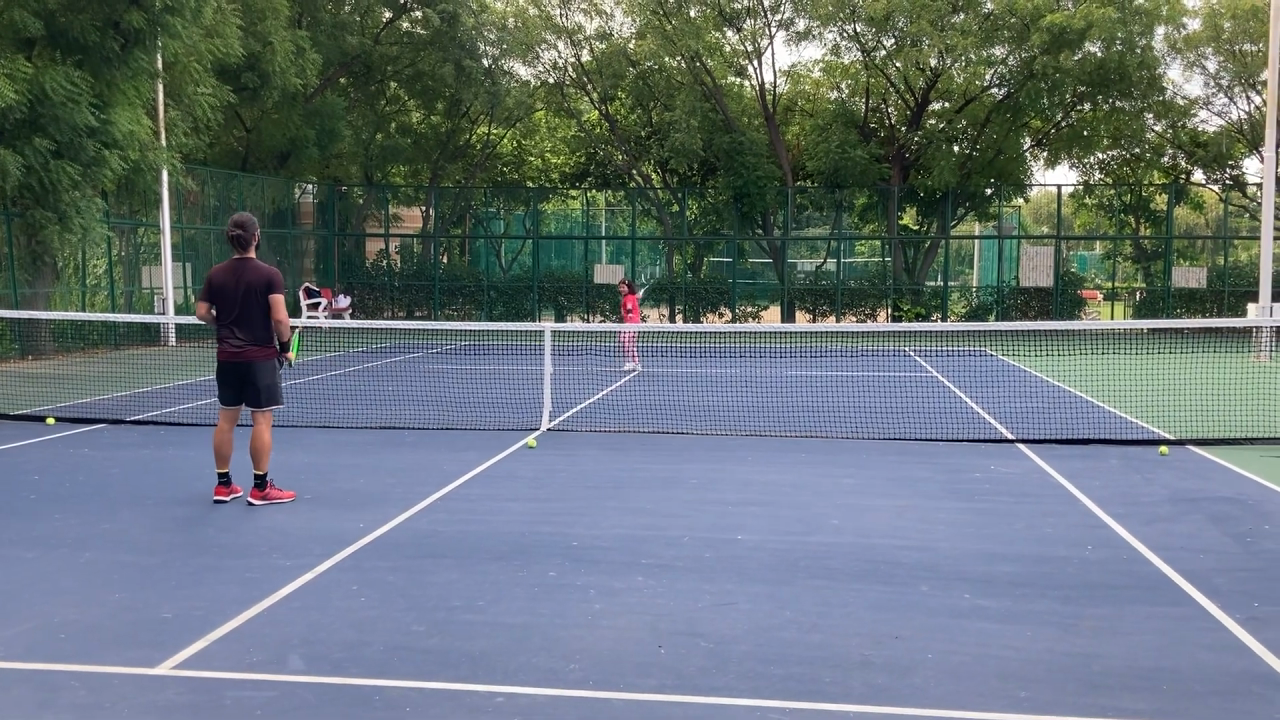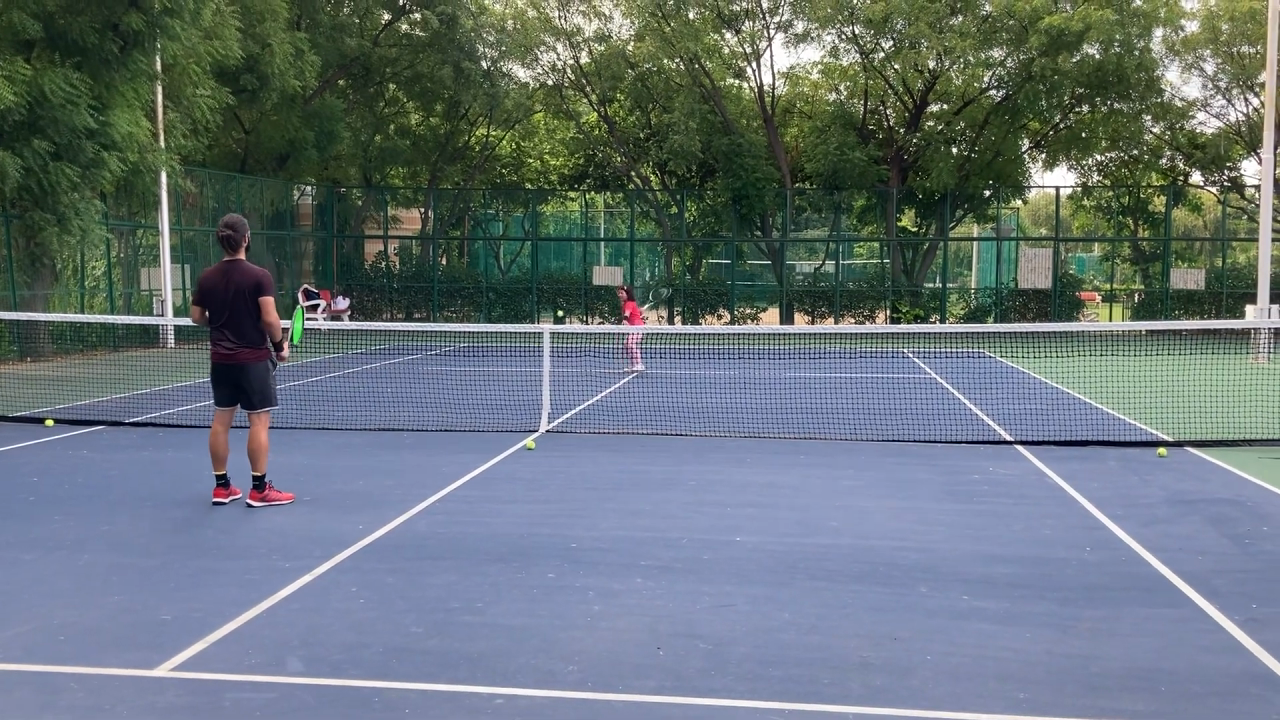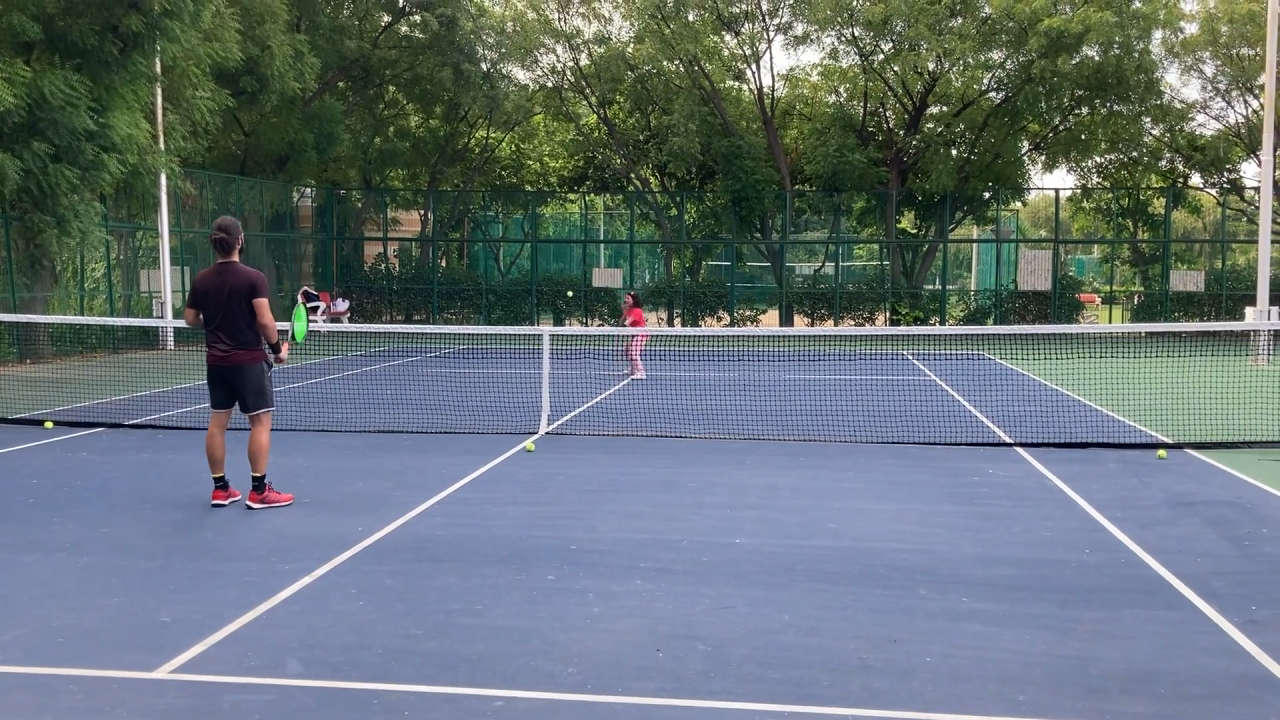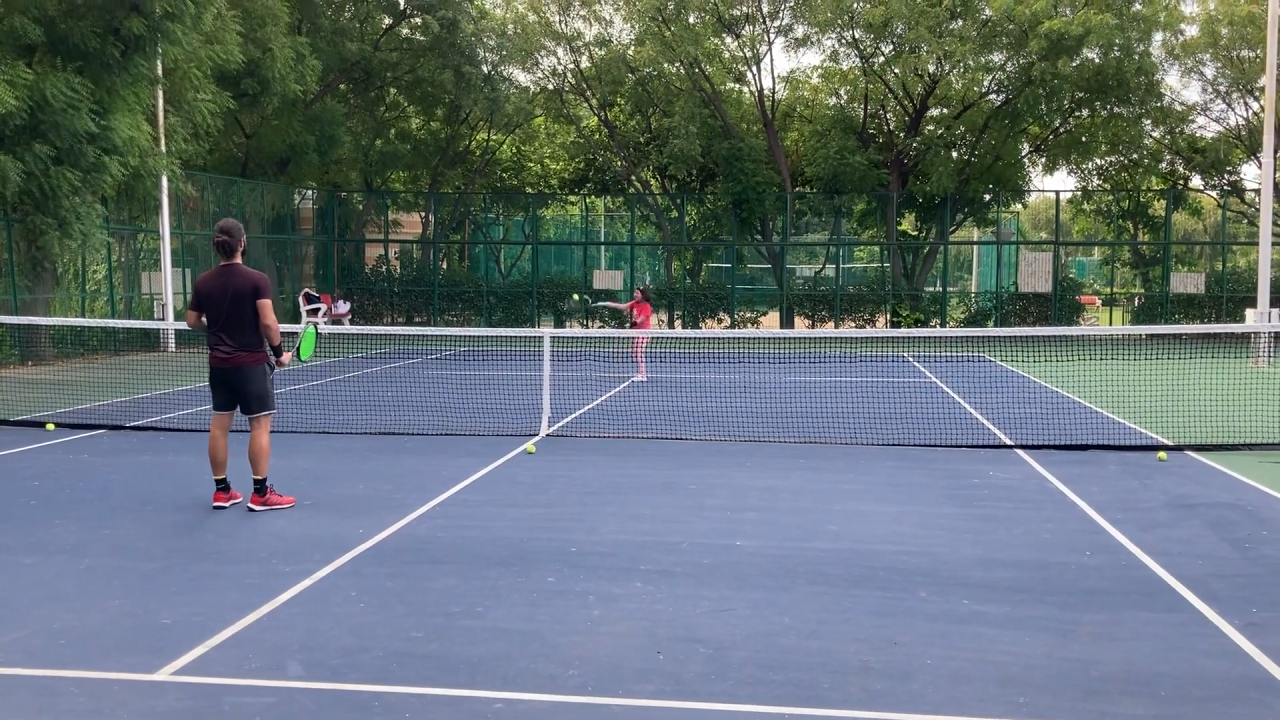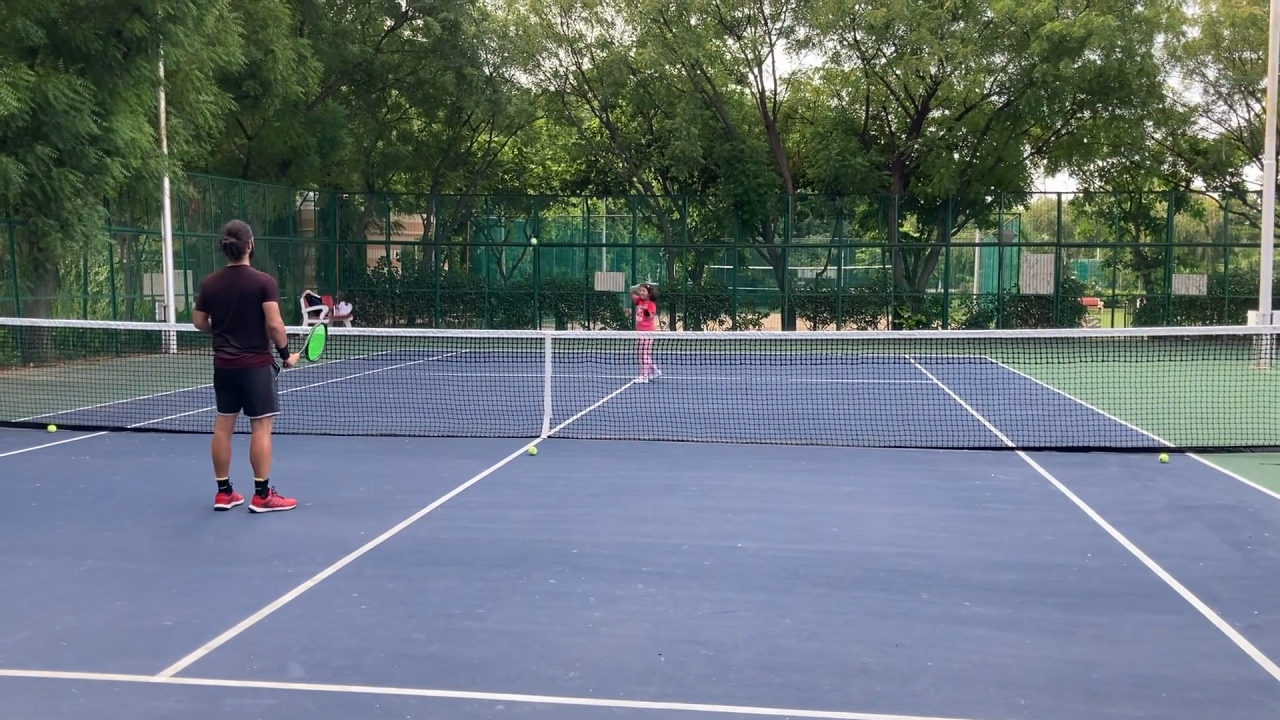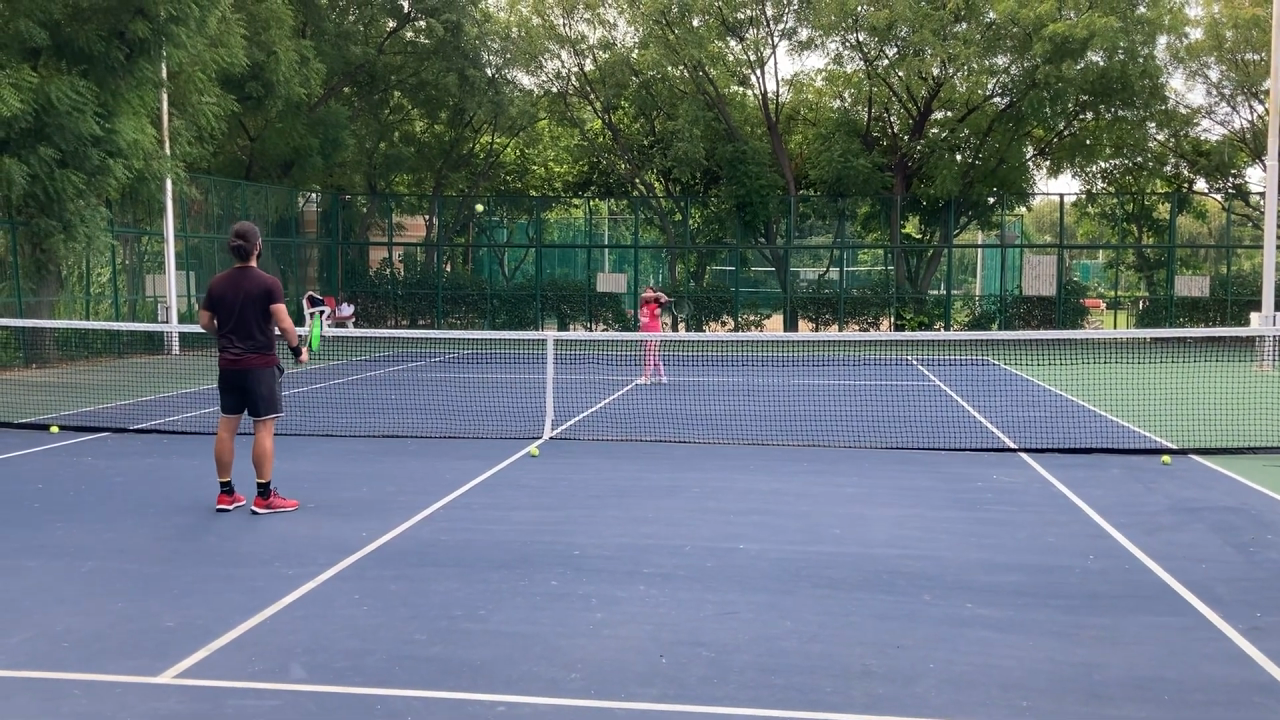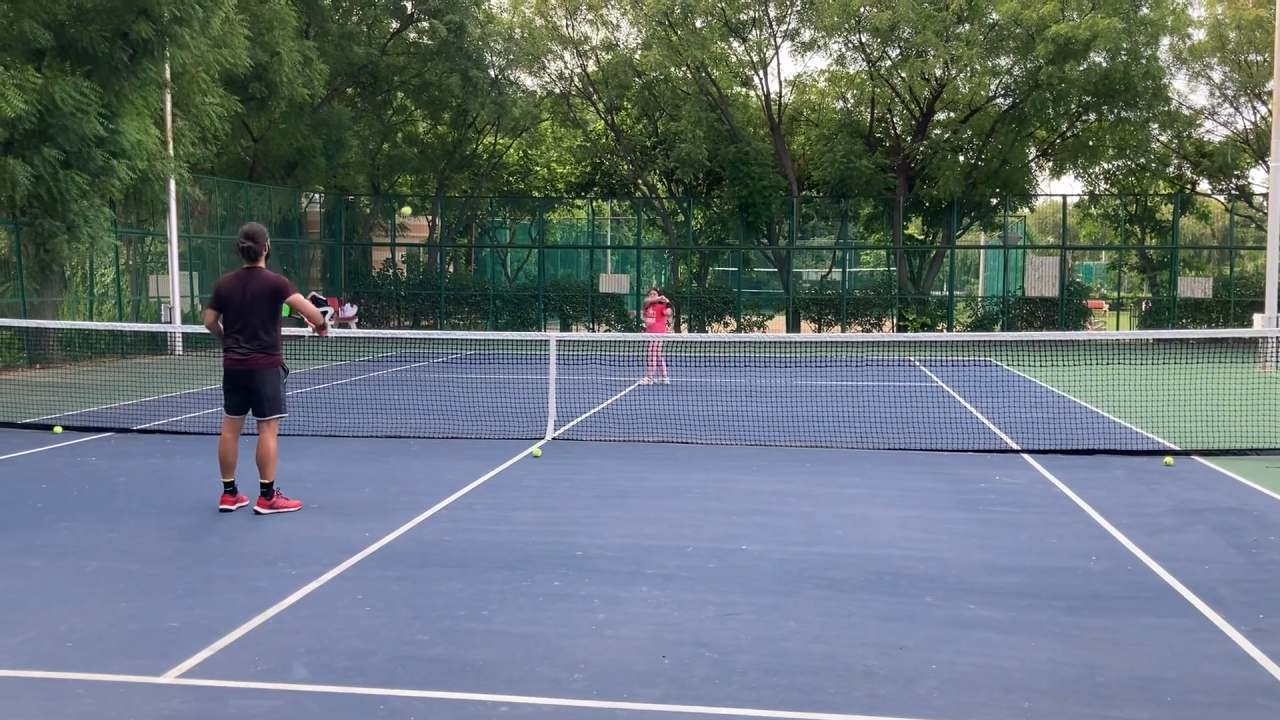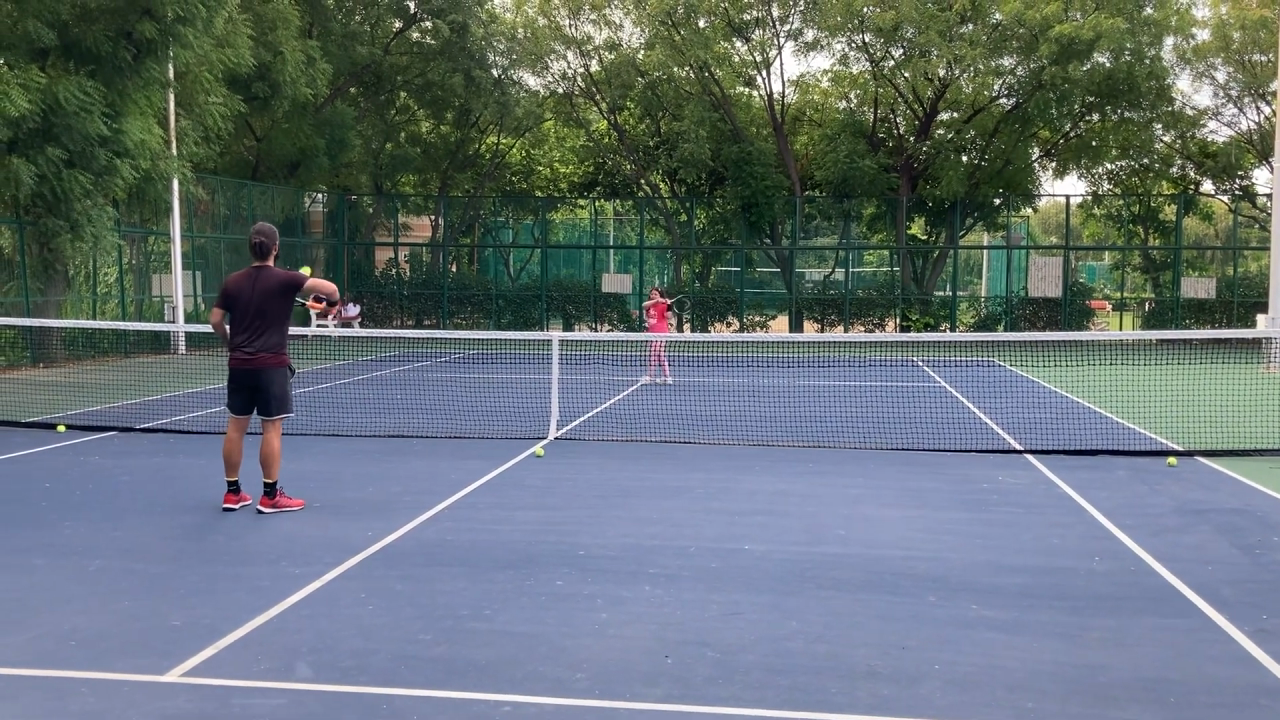
dt=0.2s
person 1, frame 1
left shoulder: (215, 274)
right shoulder: (269, 274)
left elbow: (202, 313)
right elbow: (280, 318)
right wrist: (285, 348)
left hip: (227, 357)
right hip: (260, 357)
left knee: (226, 419)
right knee: (262, 420)
left ankle: (223, 484)
right ankle: (261, 488)
person 1, frame 2
left shoulder: (206, 277)
right shoulder: (259, 276)
left elbow: (197, 316)
right elbow: (270, 319)
right wrist: (280, 347)
left hip: (221, 359)
right hip: (253, 358)
left knee: (221, 420)
right knee: (258, 422)
left ankle: (222, 486)
right ankle: (259, 489)
person 1, frame 3
left shoulder: (200, 280)
right shoulder: (253, 277)
left elbow: (191, 319)
right elbow: (265, 321)
right wrist: (277, 348)
left hip: (217, 361)
right hip: (249, 360)
left knee: (217, 423)
right knee: (260, 423)
left ankle: (220, 489)
right ankle: (259, 490)
person 1, frame 4
left shoulder: (203, 282)
right shoulder: (256, 279)
left elbow: (192, 321)
right elbow: (268, 322)
right wrist: (279, 352)
left hip: (219, 363)
right hip: (251, 362)
left knee: (219, 425)
right knee: (260, 426)
left ankle: (222, 491)
right ankle: (261, 493)
person 1, frame 5
left shoulder: (210, 283)
right shoulder: (263, 282)
left elbow: (199, 322)
right elbow: (274, 324)
right wrist: (285, 354)
left hip: (224, 365)
right hip: (256, 364)
left knee: (223, 426)
right knee: (261, 427)
left ankle: (223, 492)
right ankle: (262, 495)
person 1, frame 6
left shoulder: (217, 283)
right shoulder: (268, 283)
left elbow: (205, 322)
right elbow: (284, 324)
right wrist: (298, 351)
left hip: (228, 366)
right hip: (260, 365)
left knee: (226, 427)
right knee: (264, 429)
left ankle: (226, 493)
right ankle: (264, 496)
person 1, frame 7
left shoulder: (224, 283)
right shoulder: (275, 282)
left elbow: (210, 321)
right elbow: (308, 310)
right wrist: (322, 325)
left hip: (233, 366)
right hip: (265, 365)
left knee: (230, 427)
right knee: (267, 429)
left ankle: (228, 493)
right ankle: (267, 497)
person 1, frame 8
left shoulder: (232, 281)
right shoulder: (285, 279)
left elbow: (215, 320)
right elbow: (329, 288)
right wrist: (333, 303)
left hip: (239, 365)
right hip: (271, 365)
left knee: (235, 427)
right knee: (272, 428)
left ankle: (232, 492)
right ankle: (270, 496)
